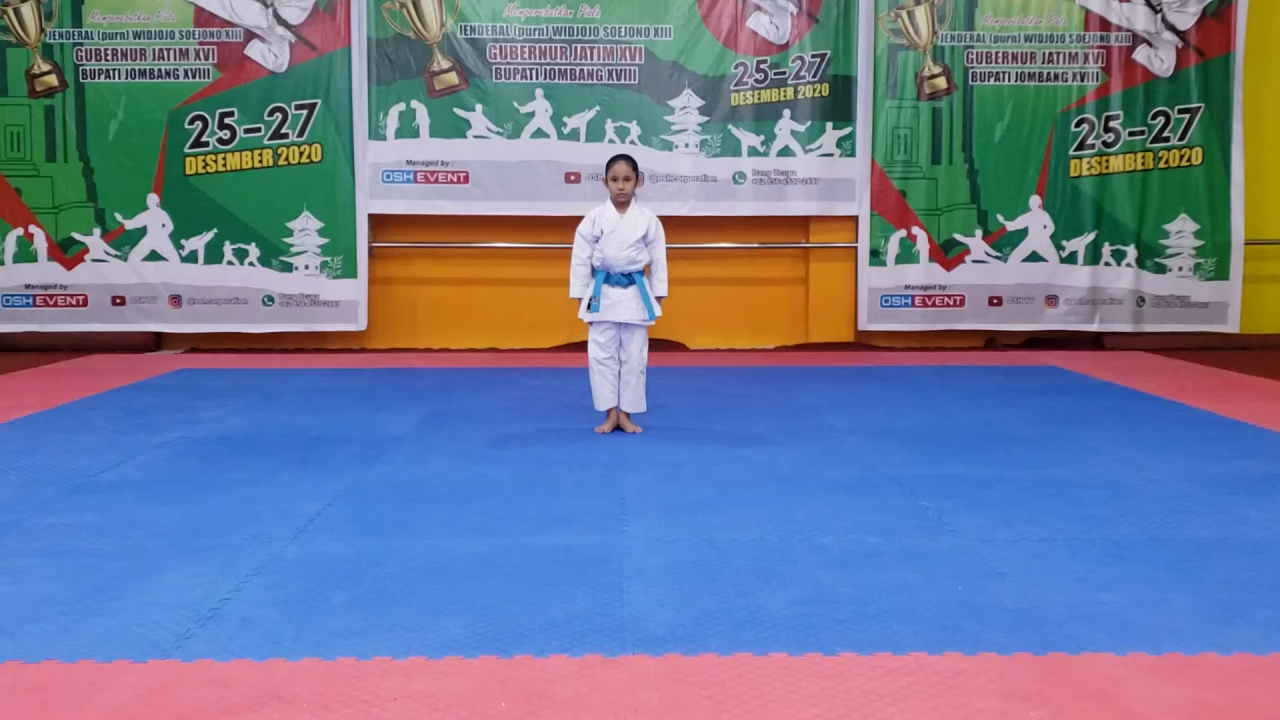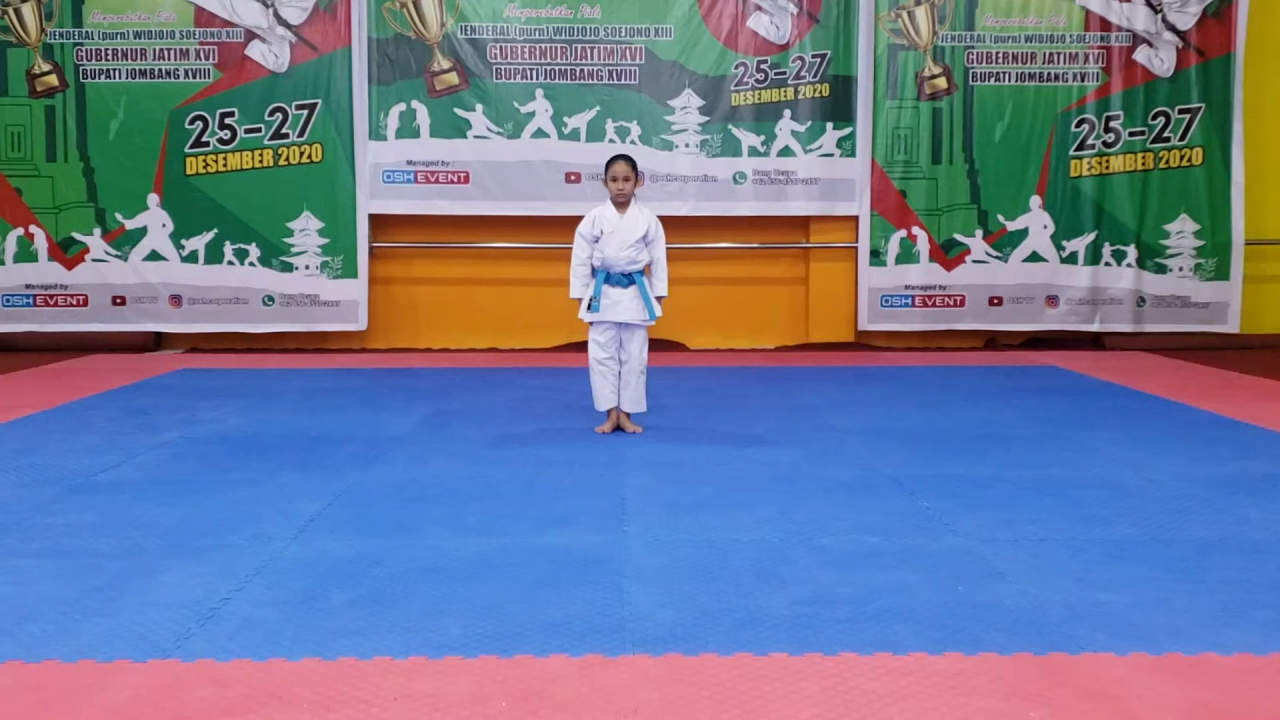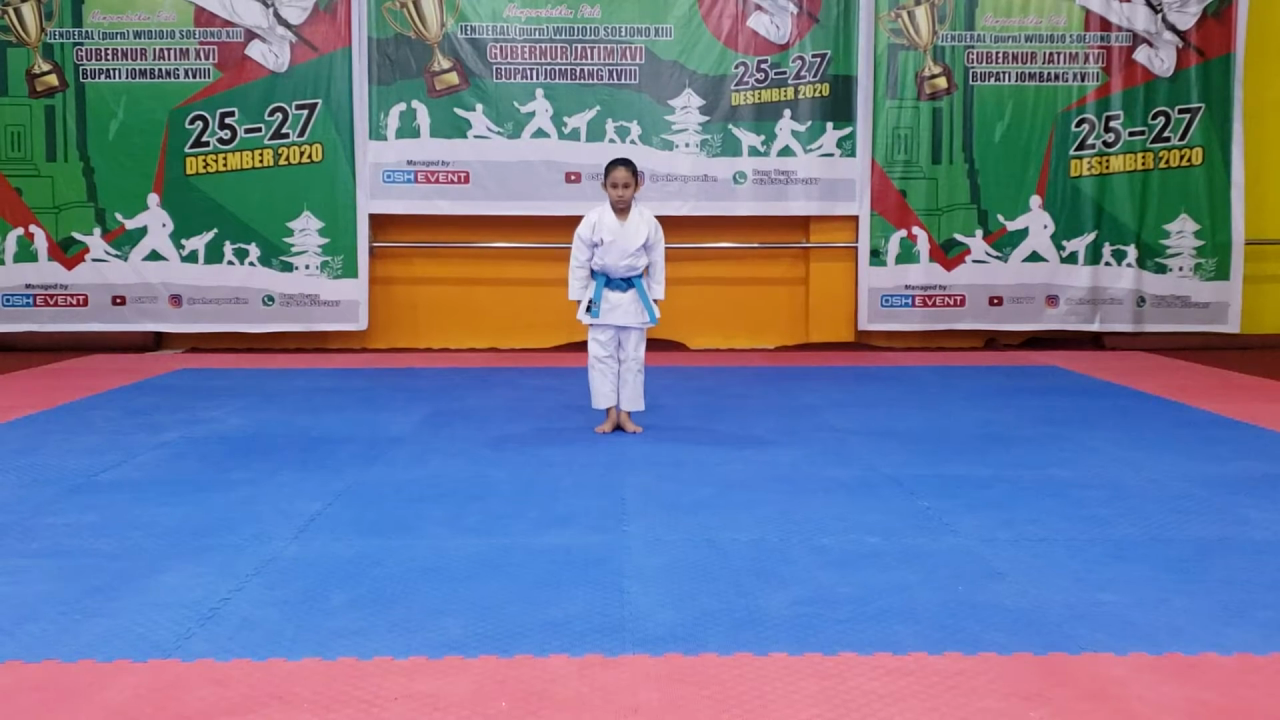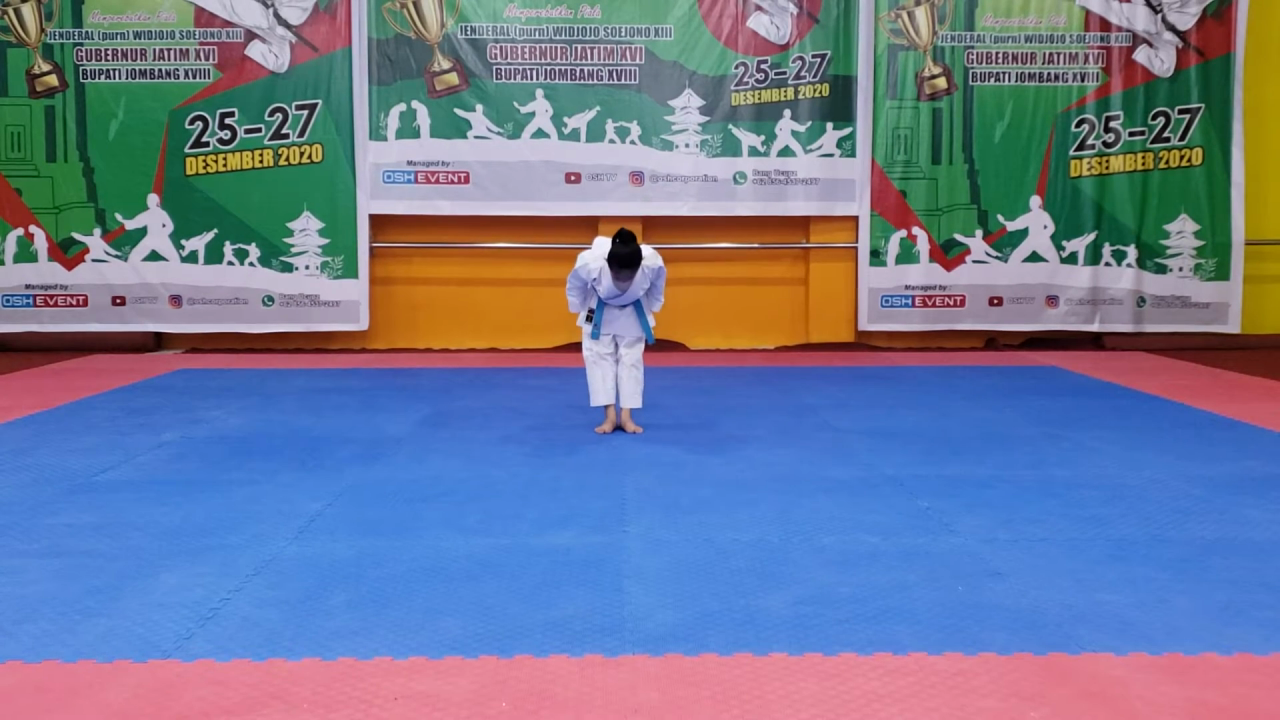
dt=0.5s
person 1, frame 1
left shoulder: (649, 220)
right shoulder: (593, 219)
left elbow: (658, 261)
right elbow: (581, 261)
left wrist: (657, 299)
right wrist: (582, 300)
left hip: (636, 295)
right hip: (602, 294)
left knee: (634, 357)
right knee: (602, 355)
left ankle: (625, 414)
right ankle: (610, 415)
person 1, frame 2
left shoulder: (648, 220)
right shoulder: (593, 219)
left elbow: (658, 261)
right elbow: (581, 261)
left wrist: (657, 299)
right wrist: (582, 300)
left hip: (635, 295)
right hip: (603, 295)
left knee: (634, 357)
right knee: (602, 356)
left ankle: (626, 414)
right ankle: (611, 414)
person 1, frame 3
left shoulder: (648, 222)
right shoulder: (592, 221)
left elbow: (657, 264)
right elbow: (579, 263)
left wrist: (654, 299)
right wrist: (581, 301)
left hip: (635, 298)
right hip: (601, 297)
left knee: (633, 358)
right knee: (601, 356)
left ankle: (625, 414)
right ankle: (611, 415)
person 1, frame 4
left shoulder: (653, 263)
right shoulder: (589, 263)
left elbow: (657, 290)
right elbow: (574, 287)
left wrist: (648, 312)
right wrist: (584, 312)
left hip: (633, 312)
right hip: (600, 311)
left knee: (631, 358)
right knee: (599, 357)
left ankle: (627, 415)
right ankle: (610, 415)
